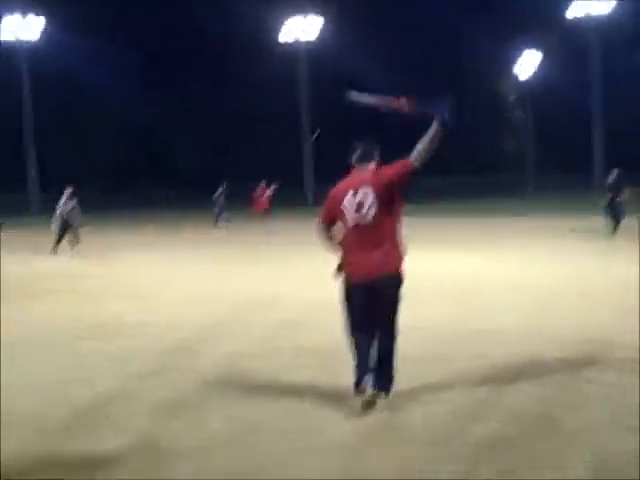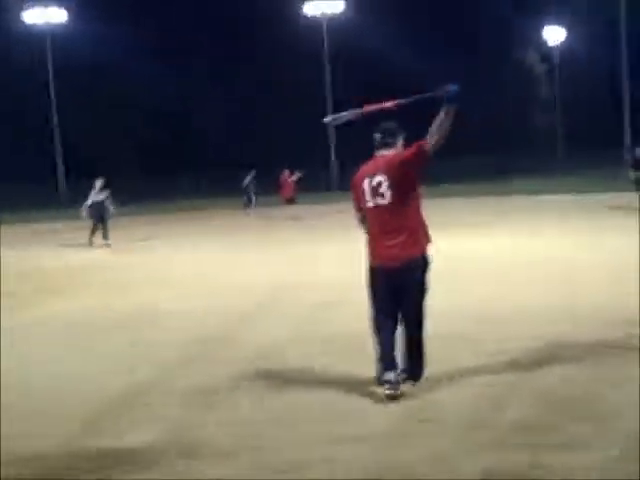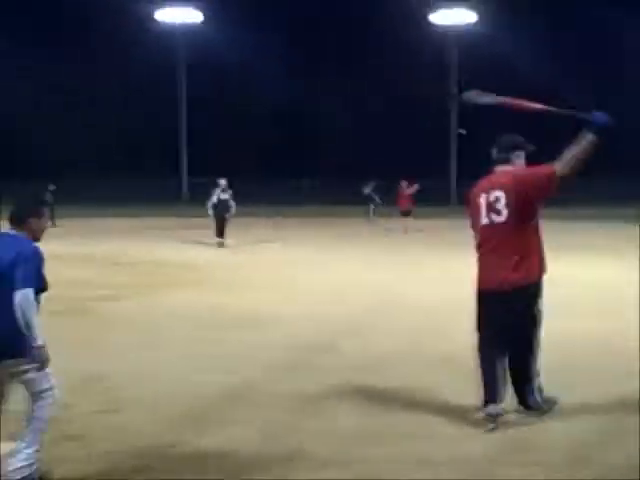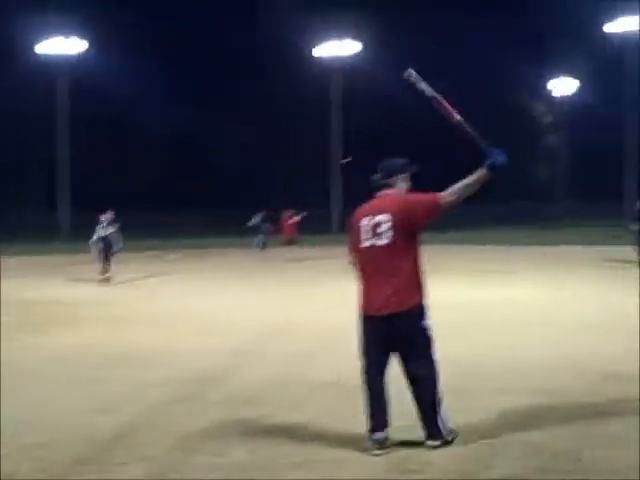
dt=0.2s
person 1, frame 1
left shoulder: (336, 193)
right shoulder: (384, 179)
left elbow: (326, 231)
right elbow: (417, 159)
right wrist: (437, 124)
left hip: (355, 275)
right hip: (387, 272)
left knee: (361, 331)
right knee: (385, 330)
left ankle: (366, 380)
right ankle: (380, 384)
person 1, frame 2
left shoulder: (361, 173)
right shoulder: (401, 163)
right elbow: (431, 141)
right wrist: (448, 104)
left hip: (379, 260)
right hip: (410, 257)
left knee: (385, 318)
right knee: (412, 315)
left ankle: (389, 374)
right ankle: (412, 371)
person 1, frame 3
left shoulder: (478, 190)
right shoulder: (521, 181)
right elbow: (562, 168)
right wrist: (592, 132)
left hip: (487, 282)
right hip: (520, 282)
left knee: (490, 344)
right knee: (521, 344)
left ankle: (492, 406)
right ankle: (529, 400)
person 1, frame 4
left shoulder: (359, 215)
right shoulder: (405, 206)
right elbow: (449, 197)
right wrist: (487, 168)
left hip: (371, 309)
right hip: (406, 306)
left knee: (374, 371)
right knee: (422, 369)
left ankle: (378, 435)
right ankle: (434, 431)
